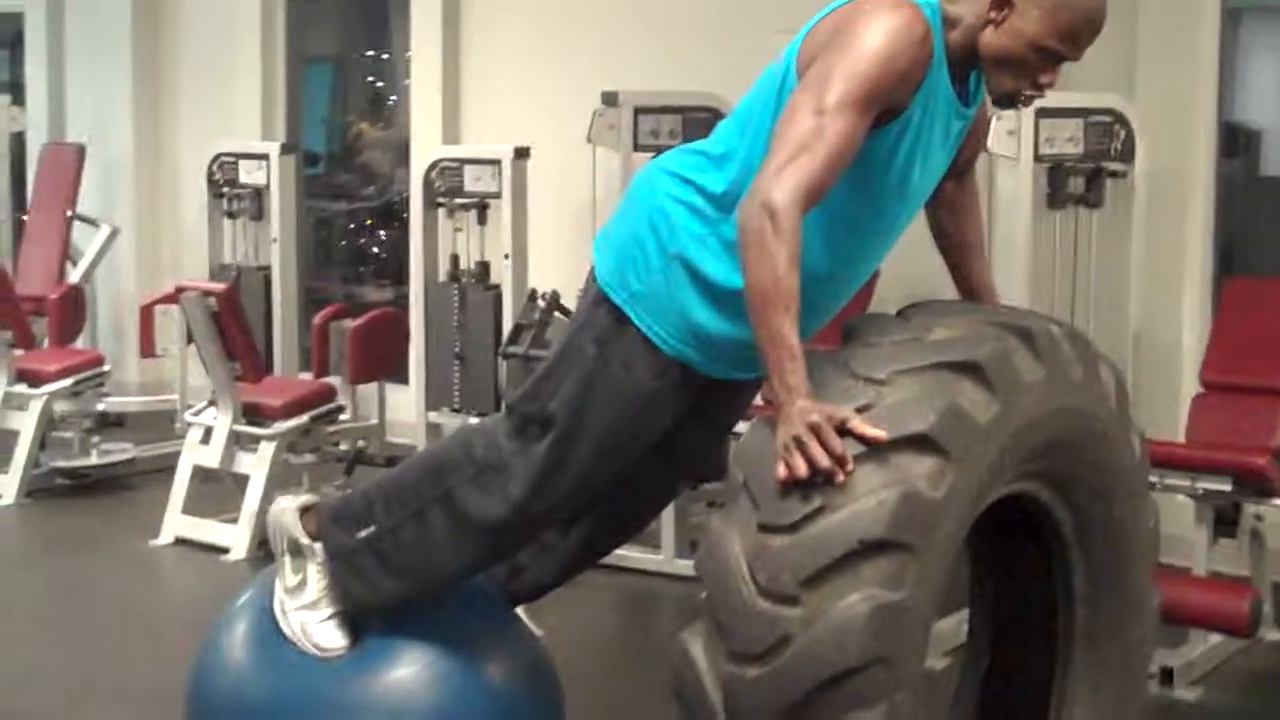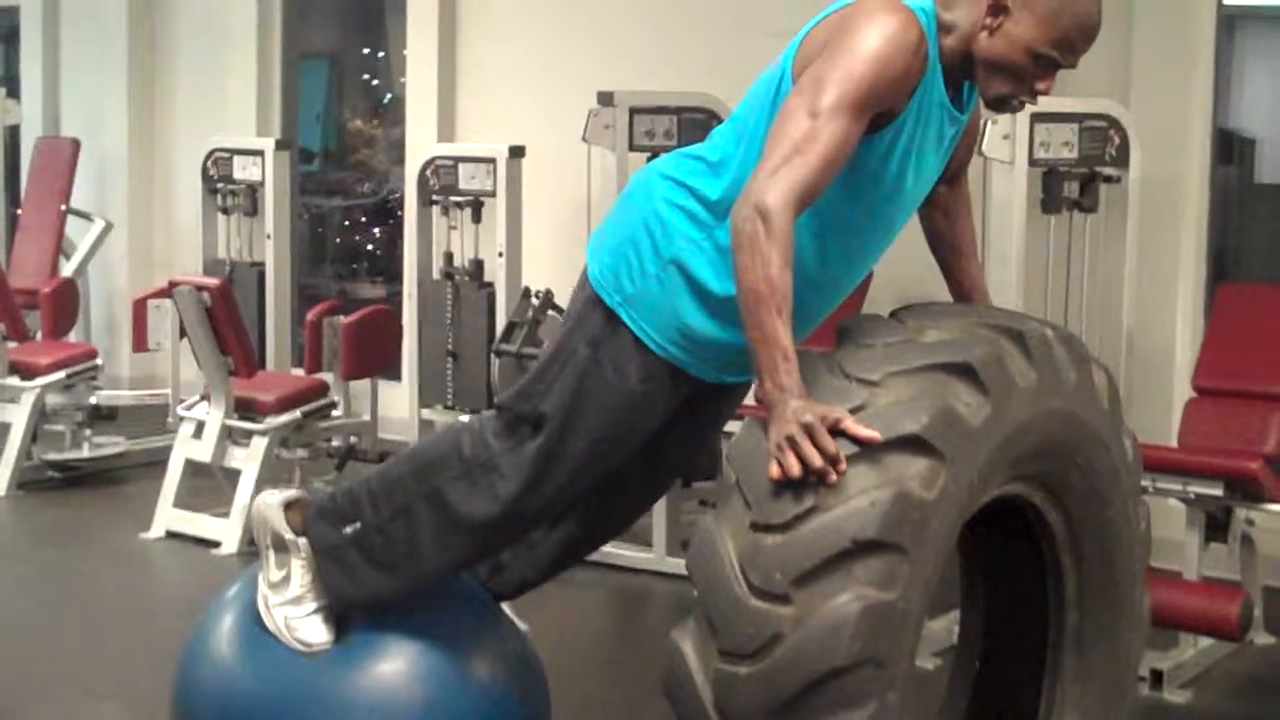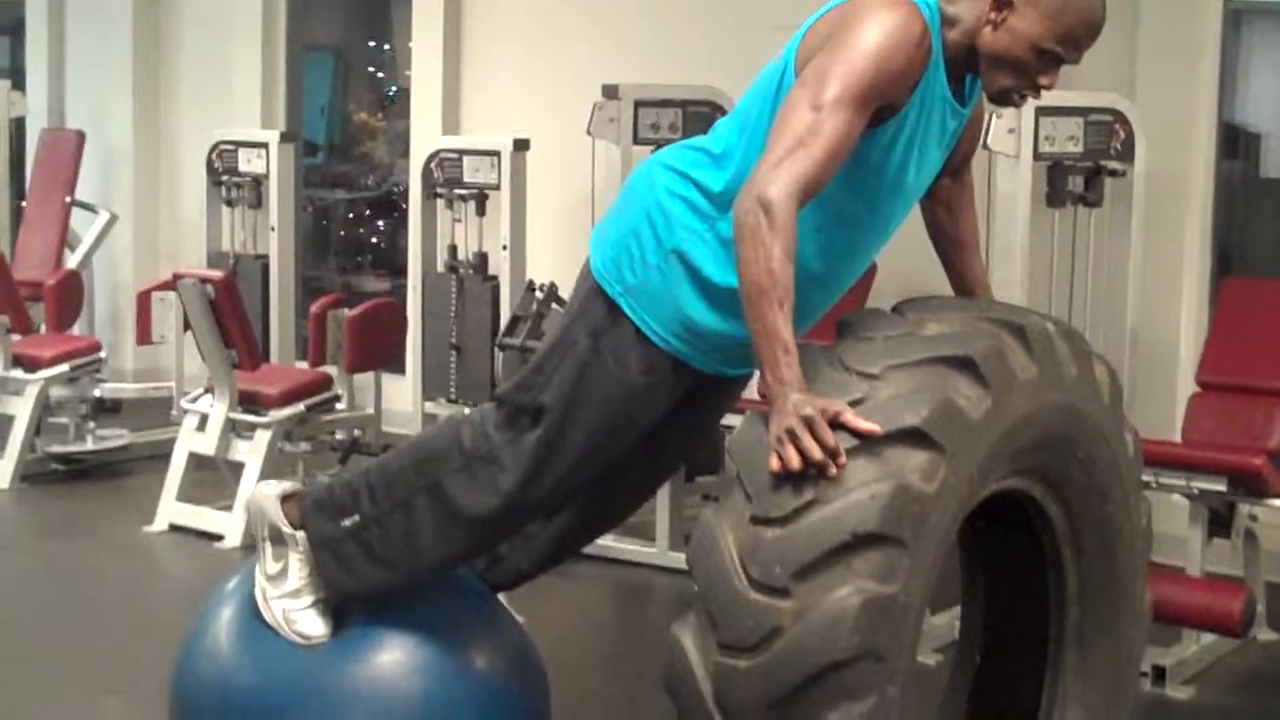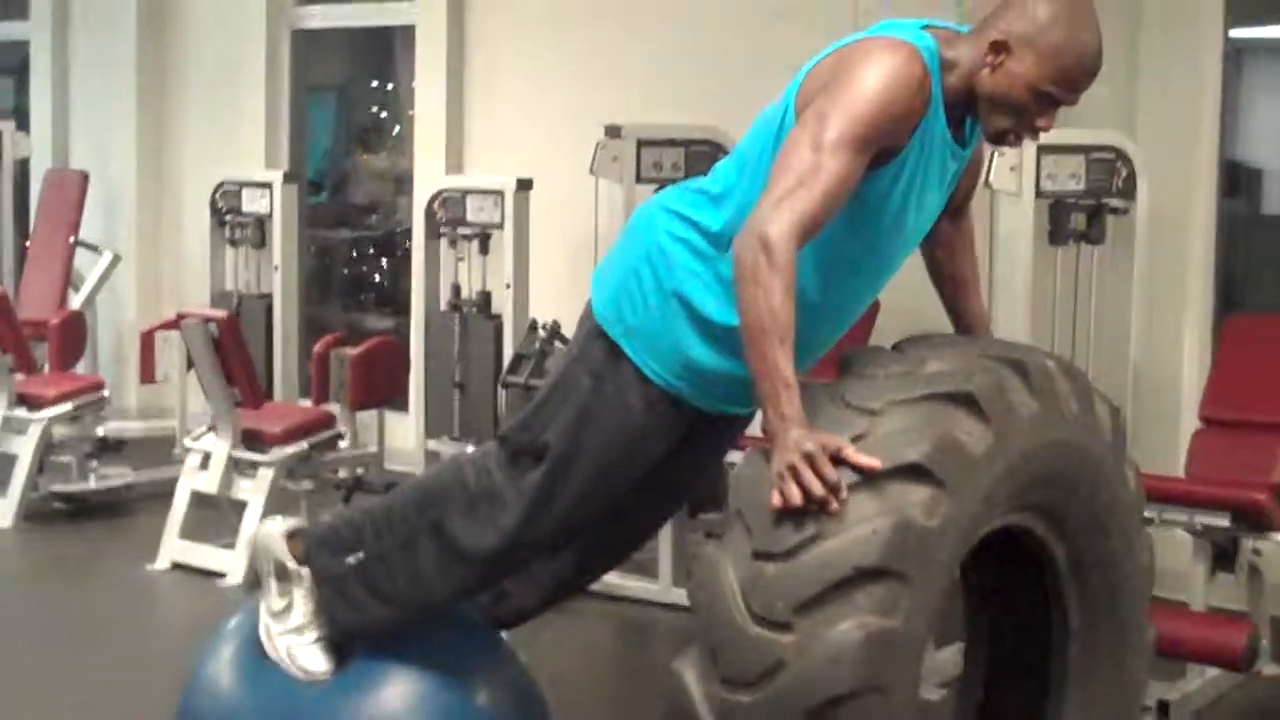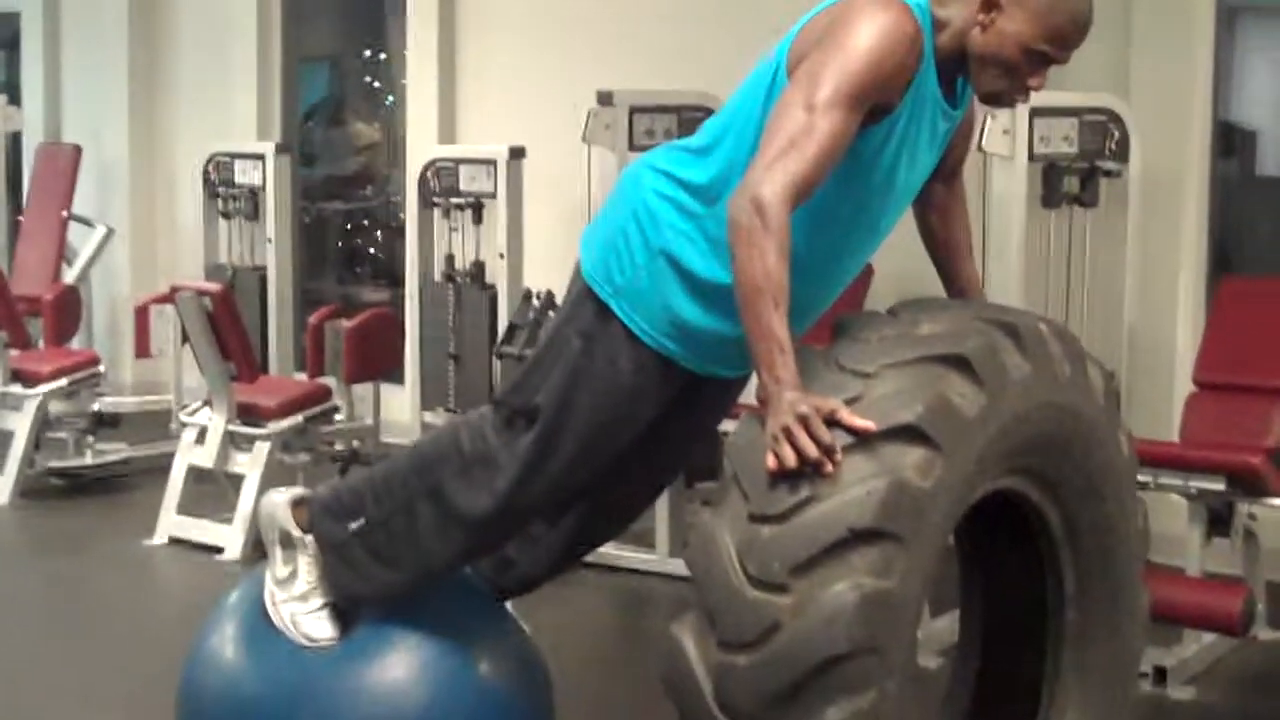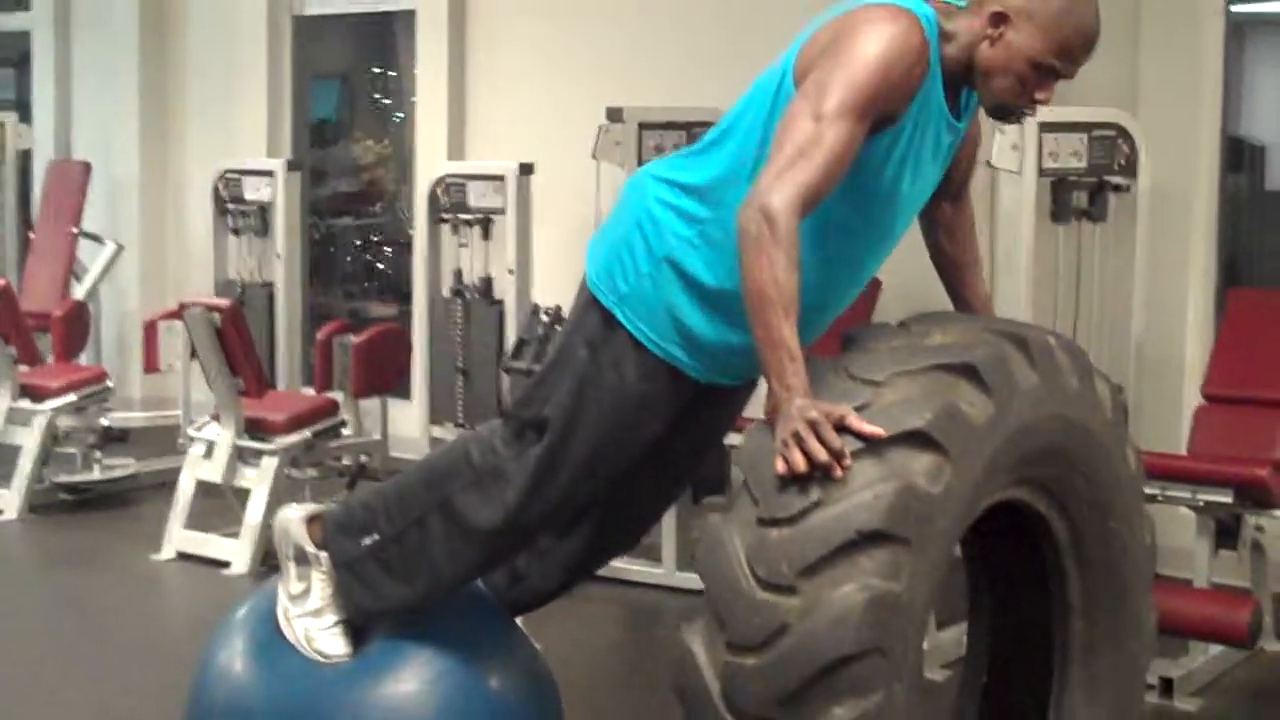
dt=0.3s
person 1, frame 1
left shoulder: (970, 87)
left elbow: (951, 186)
right elbow: (771, 204)
right wrist: (794, 397)
left hip: (738, 320)
right hip: (678, 277)
left knee: (624, 496)
right knee: (538, 462)
left ankle: (473, 589)
right ankle: (324, 536)
person 1, frame 2
left shoulder: (962, 88)
left elbow: (944, 191)
right elbow: (765, 206)
right wrist: (787, 398)
left hip: (730, 325)
right hip: (671, 279)
left knee: (610, 495)
right knee: (525, 461)
left ankle: (457, 581)
right ankle: (307, 531)
person 1, frame 3
left shoulder: (967, 83)
left elbow: (947, 186)
right elbow: (768, 199)
right wrist: (788, 391)
left hip: (729, 315)
right hip: (673, 271)
left knee: (607, 486)
right knee: (523, 454)
left ankle: (453, 573)
right ankle: (304, 522)
person 1, frame 4
left shoulder: (963, 125)
right shoulder: (891, 74)
left elbow: (948, 234)
right elbow: (766, 239)
right wrist: (788, 426)
left hip: (730, 354)
right hip: (669, 312)
left knee: (609, 524)
right knee: (529, 491)
left ankle: (455, 607)
right ankle: (310, 560)
person 1, frame 5
left shoulder: (957, 85)
left elbow: (939, 190)
right elbow: (761, 200)
right wrist: (783, 390)
left hip: (723, 318)
right hip: (662, 273)
left knee: (611, 492)
right knee: (524, 456)
left ankle: (457, 582)
right ankle: (315, 530)
person 1, frame 6
left shoulder: (963, 94)
left elbow: (946, 205)
right elbow: (768, 209)
right wrist: (792, 398)
left hip: (732, 330)
right hip: (667, 283)
left knee: (623, 504)
right knee: (532, 466)
left ankle: (473, 593)
right ankle: (328, 543)
